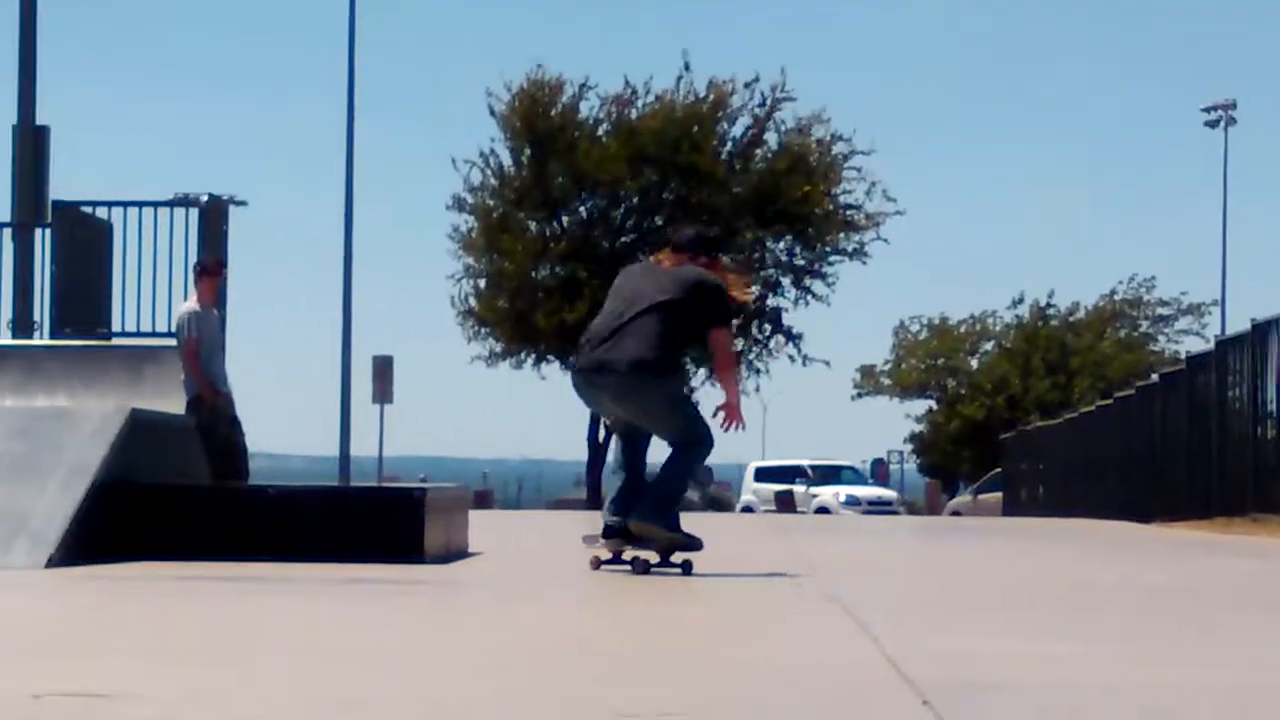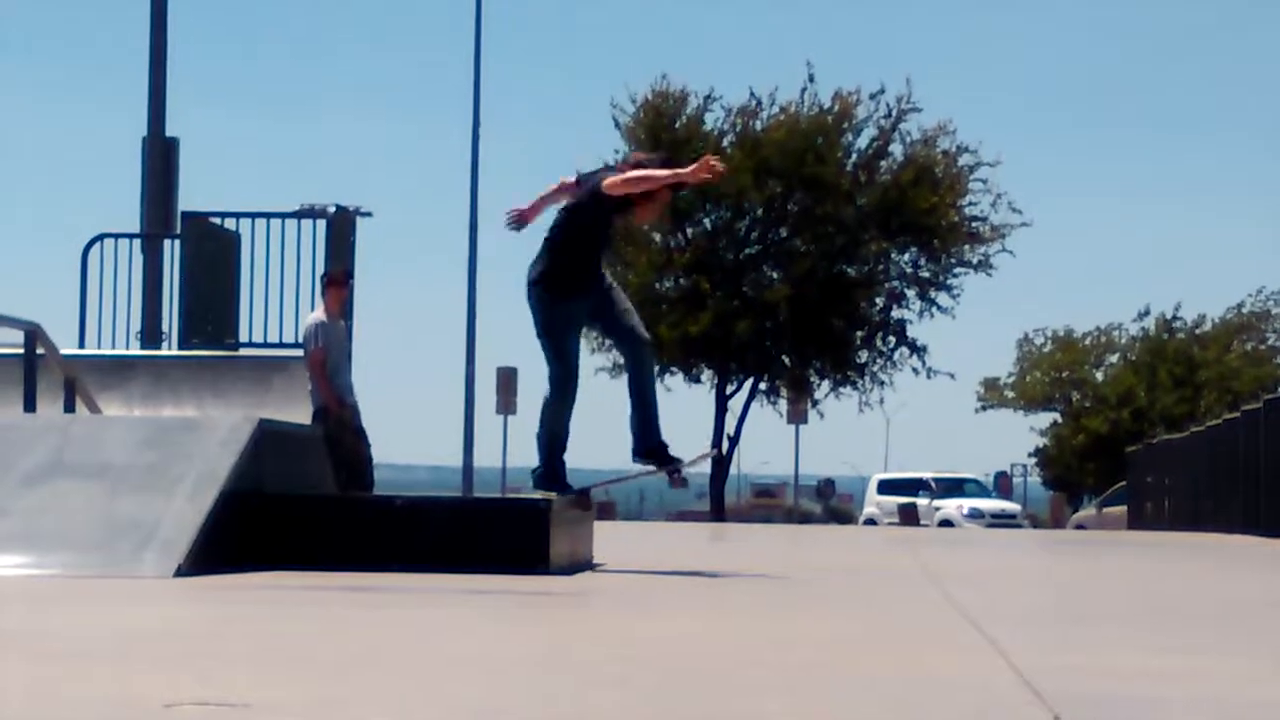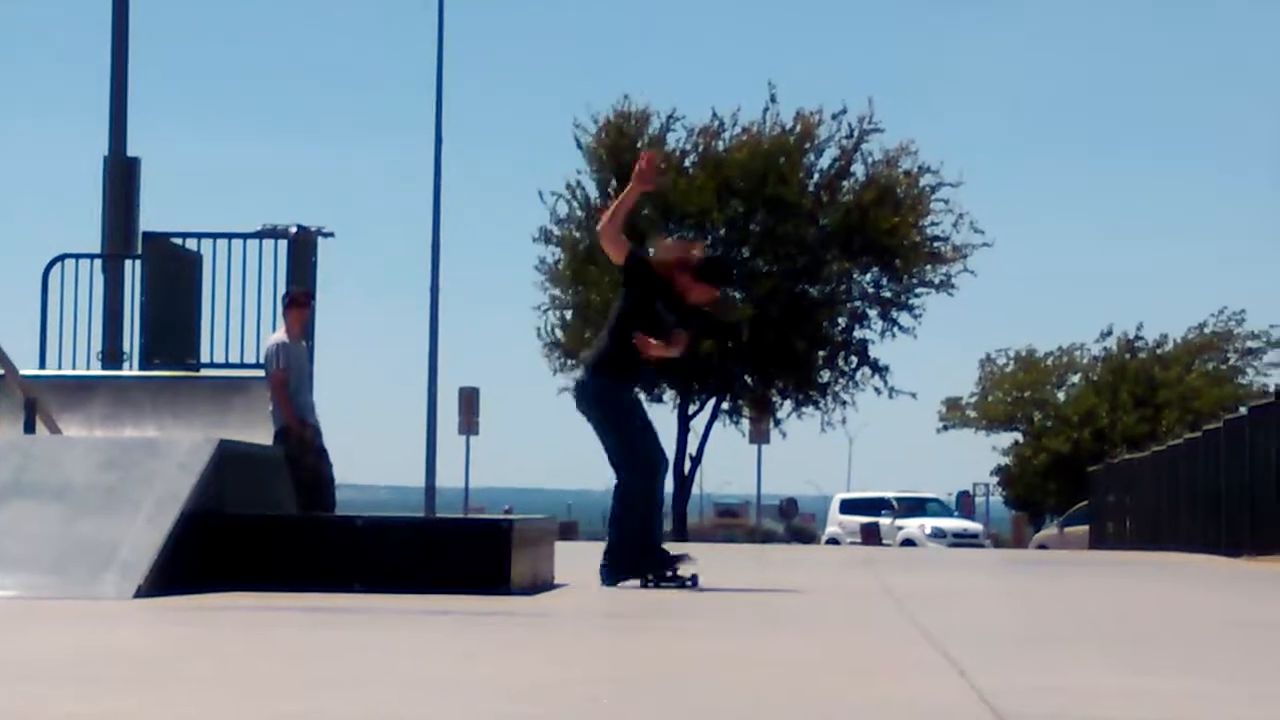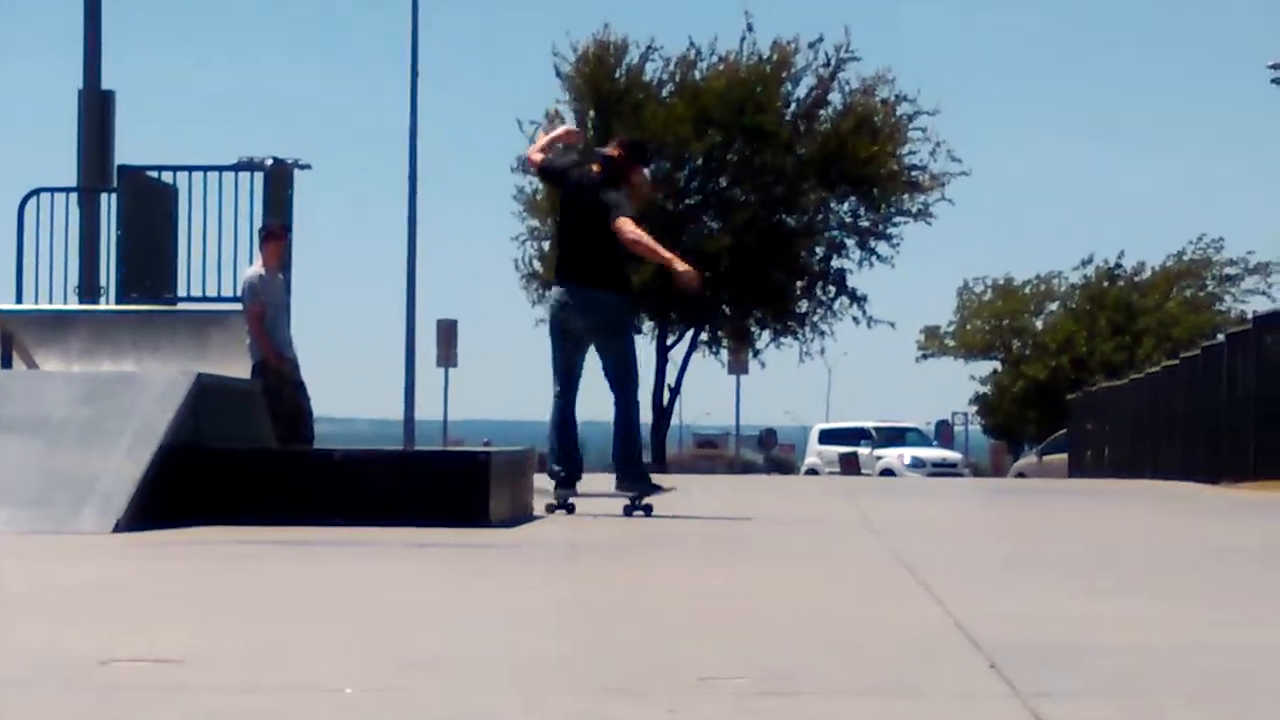
dt=1s
person 1, frame 1
left shoulder: (632, 272)
right shoulder: (708, 285)
right elbow: (724, 361)
left wrist: (611, 406)
right wrist: (732, 402)
left hip: (584, 374)
right hip: (639, 376)
left knee: (632, 431)
right knee: (695, 441)
left ankle: (617, 518)
right ankle: (653, 513)
person 1, frame 2
left shoulder: (600, 185)
right shoulder: (601, 192)
left elbow: (567, 185)
right elbow: (623, 181)
left wrist: (532, 209)
right wrist: (682, 175)
left hip: (590, 280)
right hip: (552, 289)
left knee: (639, 345)
right knee: (564, 382)
left ankle: (649, 446)
right ankle: (549, 475)
person 1, frame 3
left shoulder: (684, 308)
right shoulder: (651, 275)
left elbow: (677, 348)
right elbow: (607, 232)
left wrist: (663, 348)
right wrist: (636, 186)
left hip: (618, 390)
right hip: (601, 386)
left knee: (653, 466)
right knee: (636, 471)
left ankle: (645, 553)
right ankle: (618, 563)
person 1, frame 4
left shoulder: (572, 173)
right shoulder: (615, 192)
left elbow: (534, 156)
right elbow: (628, 233)
left wrist: (558, 133)
right wrist: (674, 262)
left hip: (563, 297)
right hip: (605, 300)
left knee: (564, 392)
right knee: (625, 392)
left ankle: (564, 474)
right ankle: (630, 475)
person 2, frame 1
left shoulder: (213, 313)
right shoulder: (190, 313)
right elbow: (190, 358)
left wrist: (223, 393)
right wrist: (210, 395)
left hip: (220, 396)
right hip: (203, 398)
left knee: (235, 453)
right knee: (211, 456)
person 2, frame 2
left shoulder: (340, 323)
right shoulder: (317, 324)
right elbow: (317, 370)
left wrist: (349, 404)
right wrist: (336, 407)
left hip: (346, 406)
right hip: (330, 410)
left knee: (361, 463)
right knee: (339, 468)
person 2, frame 3
left shoulder: (302, 344)
right shoulder: (278, 344)
right elbow: (278, 390)
left wrist: (311, 425)
right wrist: (297, 428)
left hip: (308, 427)
right hip: (291, 430)
left knee: (323, 483)
right knee: (299, 488)
person 2, frame 4
left shoulder: (279, 278)
right shoulder: (255, 278)
right elbow: (255, 323)
left wrist: (289, 357)
right wrist: (274, 360)
left hip: (286, 359)
right hip: (269, 363)
left knee: (301, 416)
right knee: (278, 420)
